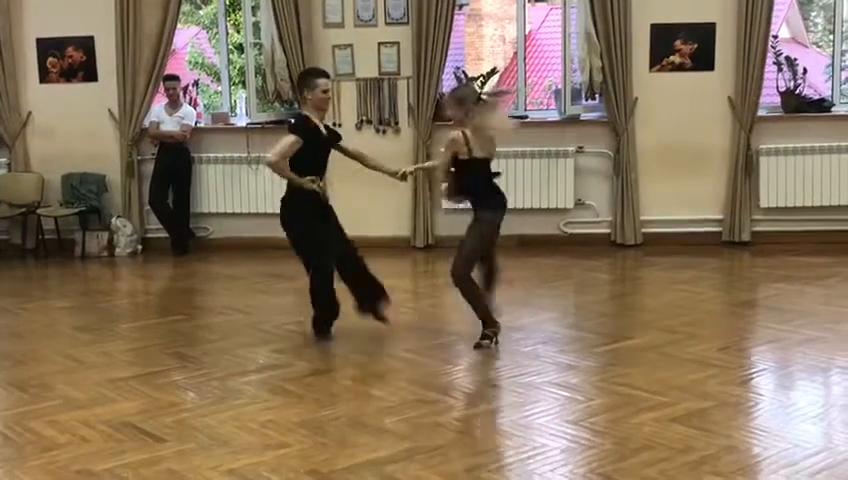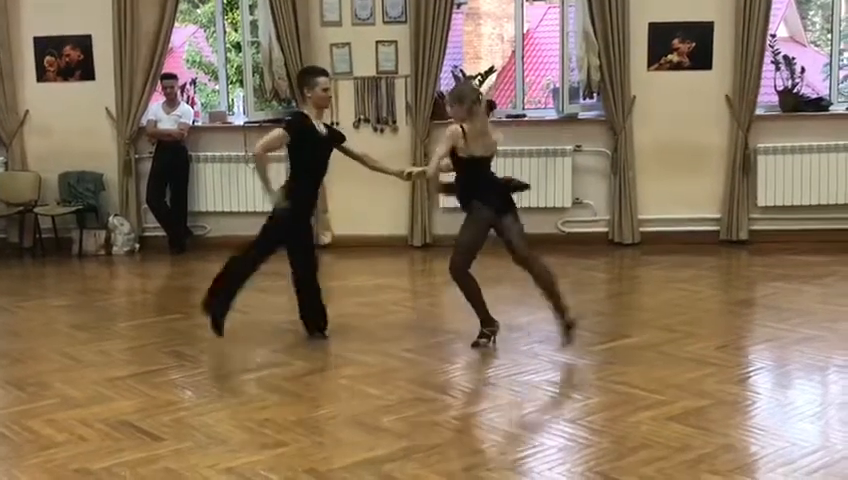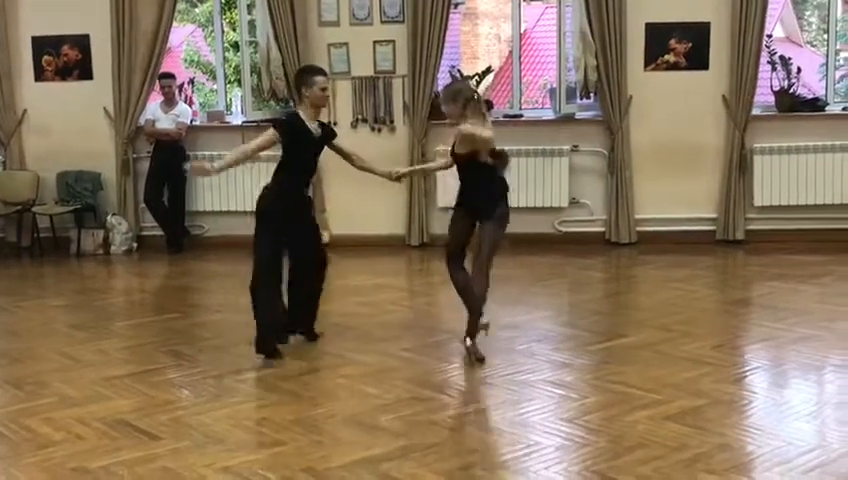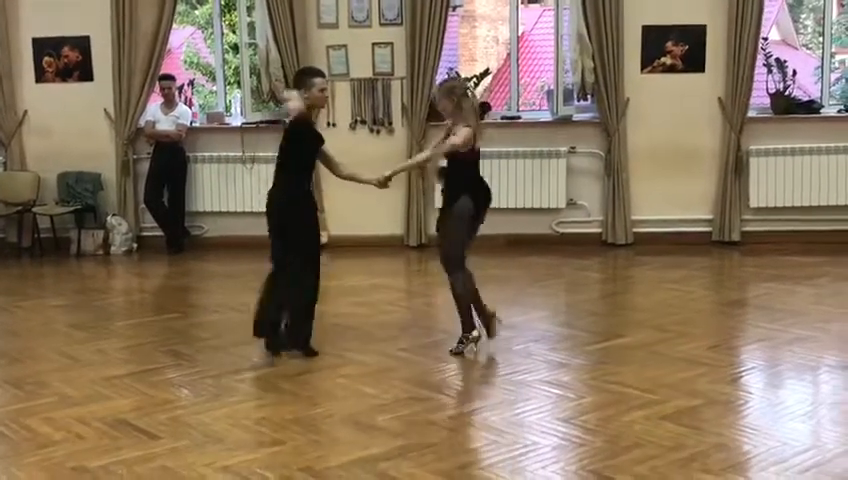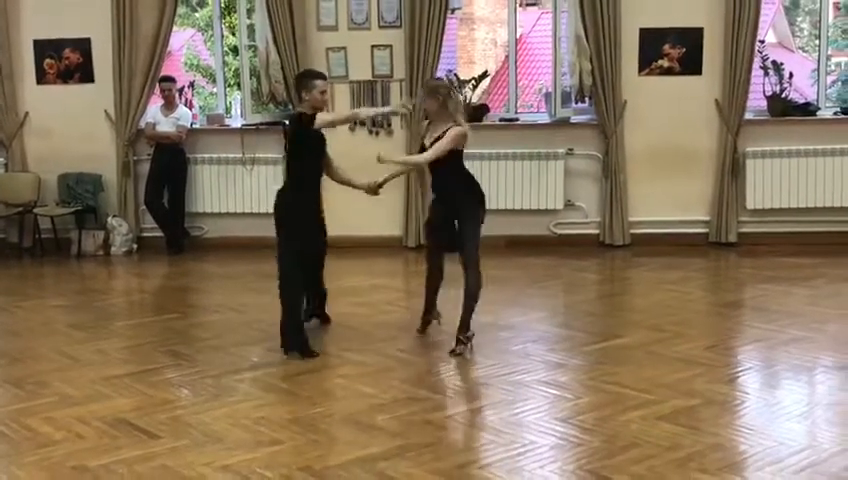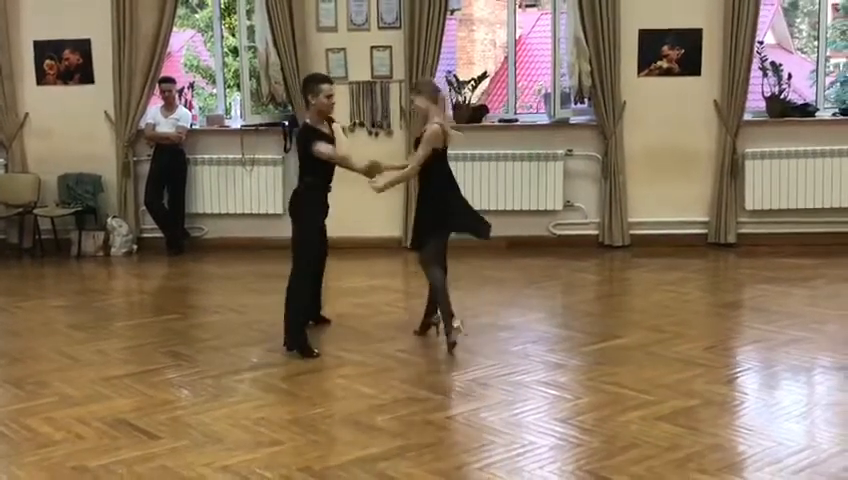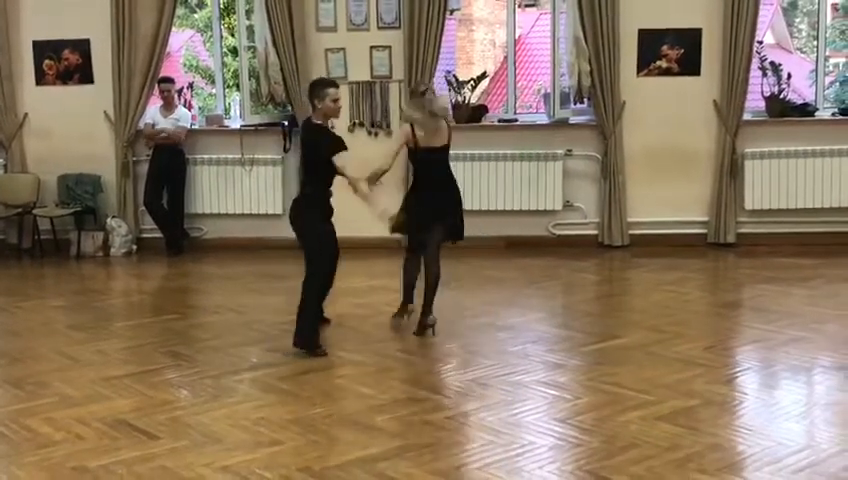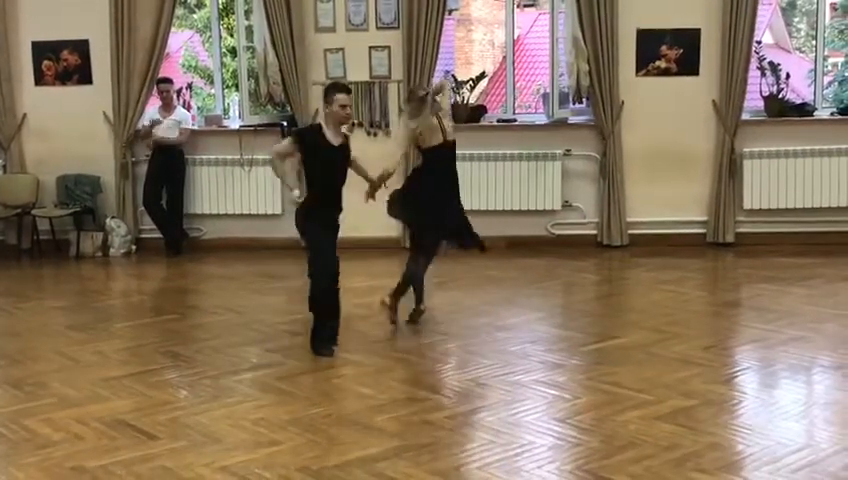
dt=0.2s
person 1, frame 1
left shoulder: (324, 130)
right shoulder: (302, 126)
left elbow: (354, 154)
right elbow: (273, 159)
left wrist: (390, 171)
right wrist: (300, 181)
left hip: (315, 204)
right hip: (300, 206)
left knee: (344, 252)
right knee: (321, 265)
right ankle: (323, 323)
person 1, frame 2
left shoulder: (328, 130)
right shoulder: (298, 123)
left elbow: (358, 156)
right elbow: (260, 151)
left wrist: (394, 171)
right wrist: (273, 191)
left hip: (301, 203)
right hip: (292, 203)
right knee: (304, 264)
person 1, frame 3
left shoulder: (322, 129)
right shoulder: (290, 123)
left elbow: (349, 156)
right elbow: (253, 148)
left wrist: (382, 172)
right wrist: (216, 167)
left hip: (298, 204)
right hip: (276, 202)
left knee: (314, 262)
right knee: (267, 269)
left ankle: (300, 322)
right ankle: (267, 337)
person 1, frame 4
left shoulder: (312, 131)
right shoulder: (298, 122)
left elbow: (334, 166)
right elbow: (293, 111)
left wrist: (368, 180)
right wrist: (294, 103)
left hip: (299, 202)
right hip: (287, 202)
left knee: (301, 265)
right knee: (296, 266)
person 1, frame 5
left shoulder: (317, 129)
right shoulder: (299, 122)
left elbow: (330, 170)
right elbow: (348, 116)
left wrist: (362, 186)
right wrist: (387, 110)
left hip: (308, 203)
right hip: (294, 204)
left knee: (314, 257)
right knee: (295, 267)
right ankle: (293, 339)
person 1, frame 6
left shoulder: (328, 124)
right shoulder: (307, 132)
left elbow: (338, 156)
right elbow: (333, 154)
left wrist: (365, 167)
right wrist: (365, 167)
left hip: (315, 201)
right hip: (307, 203)
left knee: (316, 259)
right knee: (306, 264)
left ankle: (311, 311)
right ankle: (295, 337)
person 1, frame 7
left shoulder: (311, 128)
right shoulder: (327, 137)
right elbow: (347, 173)
left hip: (317, 207)
right hip: (312, 210)
left knee: (325, 260)
right knee: (322, 264)
left ankle: (312, 312)
right ankle: (306, 336)
person 1, frame 8
left shoulder: (343, 137)
right shoulder: (308, 134)
right elbow: (277, 156)
left wrist: (371, 180)
right wrist: (294, 187)
left hip: (331, 213)
right hip: (312, 214)
left knee: (322, 266)
right knee: (327, 267)
left ankle: (317, 305)
right ankle: (322, 337)
person 2, frame 1
left shoulder: (457, 137)
right shoulder: (486, 131)
left elbow: (444, 171)
left wrist: (453, 186)
right wrist: (419, 167)
left hip: (487, 207)
right hip: (486, 200)
left knee: (460, 271)
right knee: (484, 256)
left ankle: (490, 325)
right ankle: (486, 300)
person 2, frame 2
left shoulder: (455, 131)
right shoulder: (484, 129)
left elbow: (433, 171)
left wrist: (431, 173)
right wrist: (421, 170)
left hip: (481, 206)
right hip: (498, 199)
left knee: (458, 268)
right knee: (527, 258)
left ankle: (488, 324)
right ankle: (562, 314)
person 2, frame 3
left shoulder: (464, 131)
right shoulder: (479, 126)
left elbow: (488, 136)
right elbow: (449, 162)
left wrist: (486, 154)
right wrist: (411, 170)
left hip: (470, 202)
right hip: (495, 202)
left knee: (454, 260)
right knee: (481, 268)
left ankle: (475, 325)
right ankle: (474, 329)
person 2, frame 4
left shoulder: (467, 130)
right shoulder: (452, 126)
left elbow: (441, 151)
right elbow: (431, 155)
right wrist: (395, 171)
left hip: (467, 198)
right hip: (459, 197)
left knee: (454, 261)
right knee: (454, 261)
left ankle: (468, 330)
right ankle: (483, 315)
person 2, frame 5
left shoulder: (458, 130)
right shoulder: (430, 126)
left elbow: (425, 158)
right elbow: (420, 160)
left wrist: (390, 160)
right wrist: (386, 179)
left hip: (464, 199)
right hip: (443, 199)
left knee: (470, 264)
right knee: (433, 258)
left ankle: (464, 330)
right ankle: (429, 312)
person 2, frame 6
left shoulder: (433, 129)
right shoulder: (436, 126)
left elbow: (413, 170)
right elbow: (425, 164)
left wrist: (384, 184)
left hip: (435, 196)
right hip: (442, 194)
left knee: (430, 261)
right knee: (436, 259)
left ankle: (450, 320)
right ankle: (431, 316)
person 2, frame 7
left shoulder: (408, 128)
right shoulder: (444, 119)
left elbow: (386, 166)
left wrist: (366, 182)
left hip: (423, 195)
right hip: (446, 192)
left knee: (414, 250)
right knee: (432, 254)
left ankle: (406, 304)
right ankle: (426, 314)
person 2, frame 8
left shoulder: (415, 129)
right shoulder: (444, 114)
left elbow: (394, 168)
right elbow: (443, 85)
left wrist: (375, 183)
left hip: (422, 190)
right hip: (444, 192)
left knee: (420, 249)
right knee: (425, 251)
left ankle: (418, 304)
right ankle: (394, 298)
person 3, frame 1
left shoulder: (188, 111)
right shoulder: (157, 109)
left elbow: (183, 137)
right elbow: (151, 133)
left wrist: (161, 135)
right wrist: (173, 133)
left hip: (180, 155)
right hip: (163, 155)
left knee: (181, 199)
right knee: (155, 199)
left ankle: (180, 240)
right ankle: (182, 234)
person 3, frame 2
left shoulder: (186, 110)
right shoulder: (155, 108)
left elbow: (181, 135)
right elbow: (149, 131)
left wrist: (159, 134)
right wrist: (170, 132)
left hip: (178, 154)
right hip: (161, 153)
left knee: (178, 198)
right knee: (153, 198)
left ankle: (177, 239)
right ankle: (179, 232)
person 3, frame 3
left shoulder: (184, 109)
right shoulder: (152, 107)
left elbow: (178, 135)
right elbow: (147, 130)
left wrist: (157, 134)
right wrist: (168, 131)
left hip: (176, 153)
right hip: (158, 153)
left knee: (176, 197)
right knee: (150, 197)
left ankle: (175, 238)
right ankle: (177, 231)
person 3, frame 4
left shoulder: (184, 110)
right shoulder: (153, 108)
left elbow: (179, 136)
right elbow: (147, 132)
left wrist: (157, 135)
right wrist: (168, 132)
left hip: (176, 155)
right hip: (158, 154)
left knee: (176, 198)
right knee: (150, 198)
left ankle: (175, 239)
right ankle: (177, 232)
person 3, frame 5
left shoulder: (184, 112)
right shoulder: (153, 110)
left elbow: (179, 138)
right elbow: (147, 133)
left wrist: (157, 136)
right wrist: (169, 134)
left hip: (176, 156)
right hip: (159, 156)
left knee: (176, 199)
right knee: (151, 199)
left ankle: (175, 240)
right ankle: (176, 233)
person 3, frame 6
left shoulder: (184, 113)
right shoulder: (153, 111)
left elbow: (179, 138)
right elbow: (147, 134)
left wrist: (157, 138)
right wrist: (168, 135)
left hip: (176, 157)
right hip: (159, 157)
left knee: (176, 200)
right knee: (151, 200)
left ankle: (175, 241)
right ankle: (177, 234)
person 3, frame 7
left shoulder: (183, 113)
right shoulder: (152, 111)
left elbow: (178, 138)
right elbow: (146, 134)
left wrist: (157, 138)
right wrist: (163, 131)
left hip: (175, 157)
right hip: (158, 157)
left knee: (175, 200)
right knee: (150, 200)
left ankle: (174, 241)
right ankle: (176, 234)
person 3, frame 8
left shoulder: (183, 114)
right shoulder: (151, 112)
left elbow: (183, 139)
right elbow: (142, 136)
left wrist: (162, 139)
right wrist: (151, 127)
left hip: (175, 157)
right hip: (157, 157)
left knee: (174, 200)
right knee: (149, 200)
left ankle: (174, 241)
right ankle: (175, 234)
